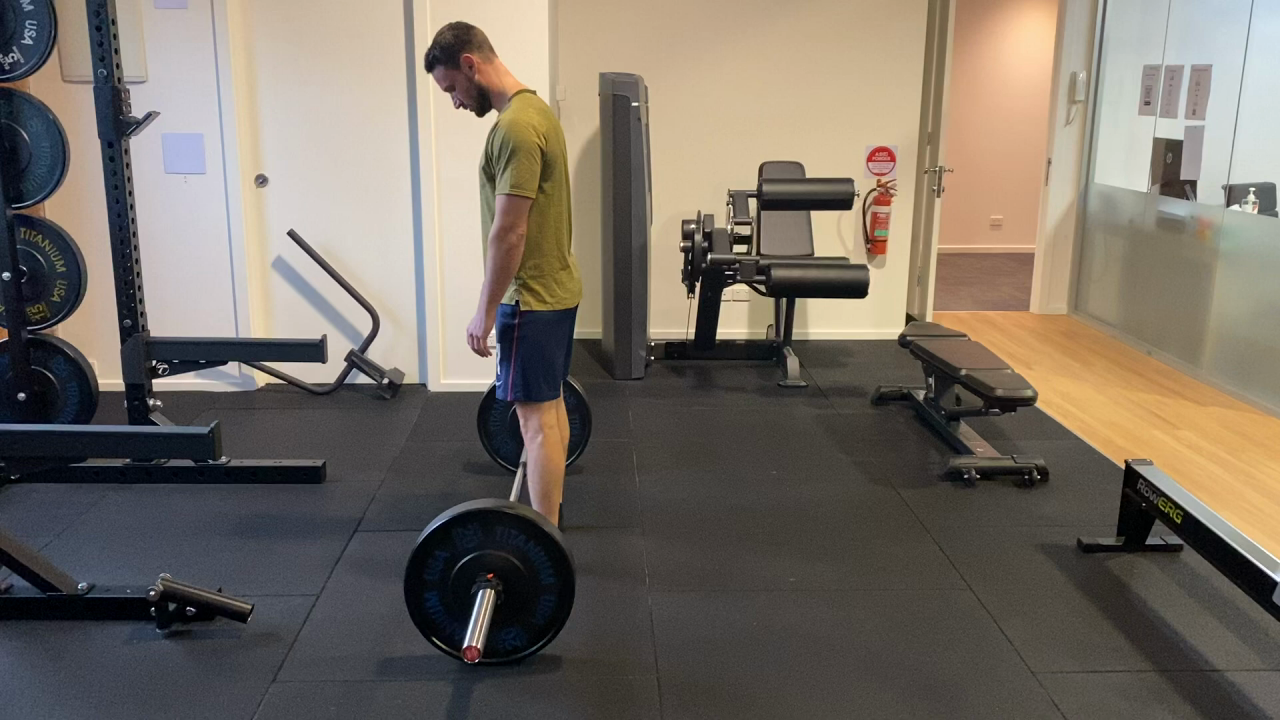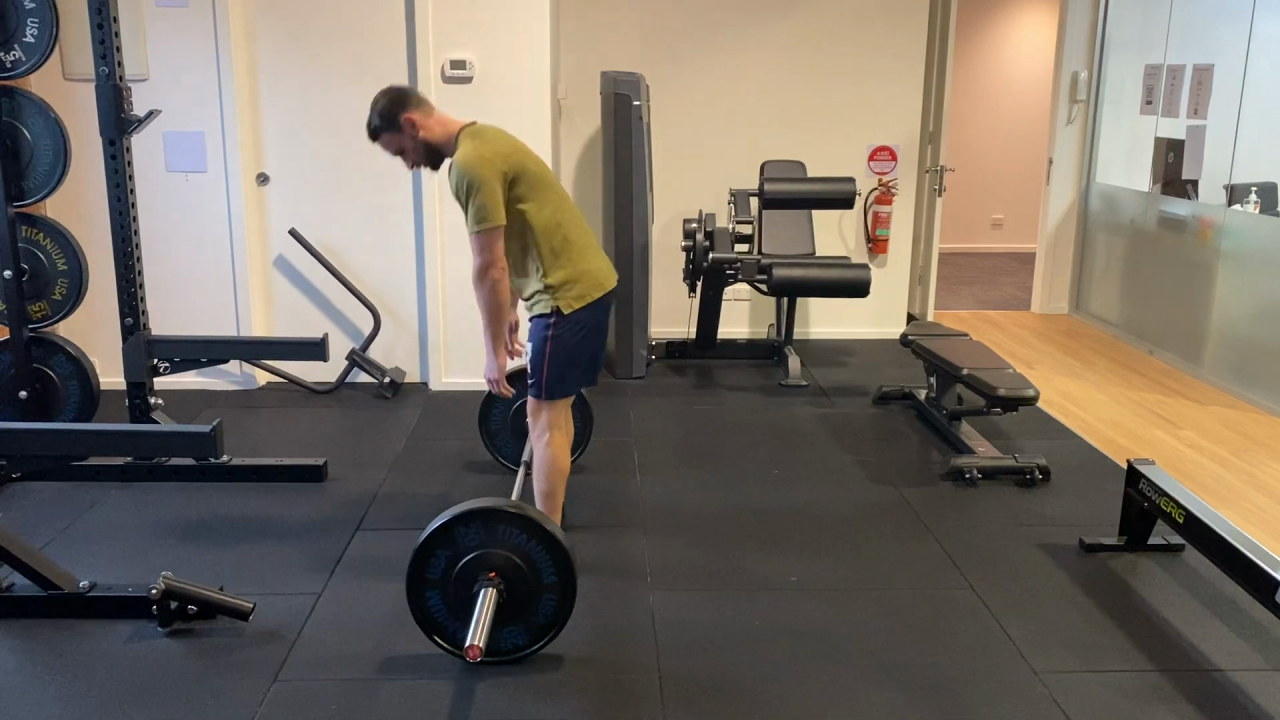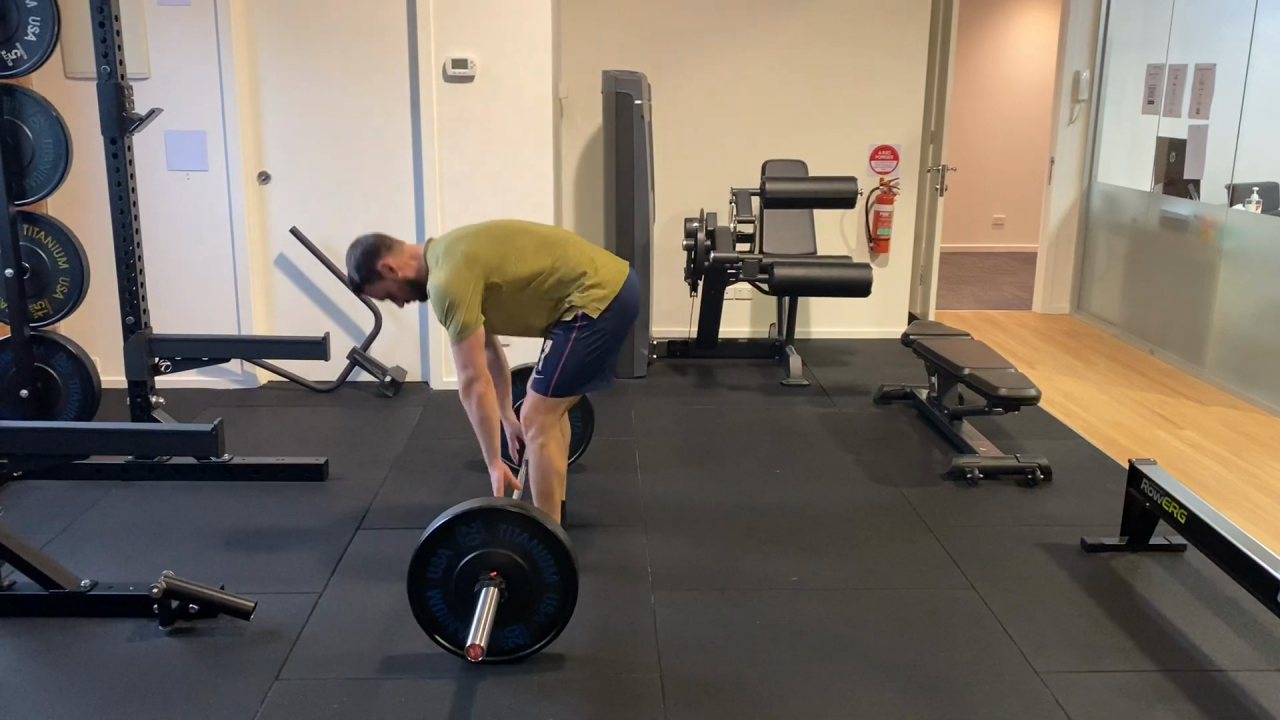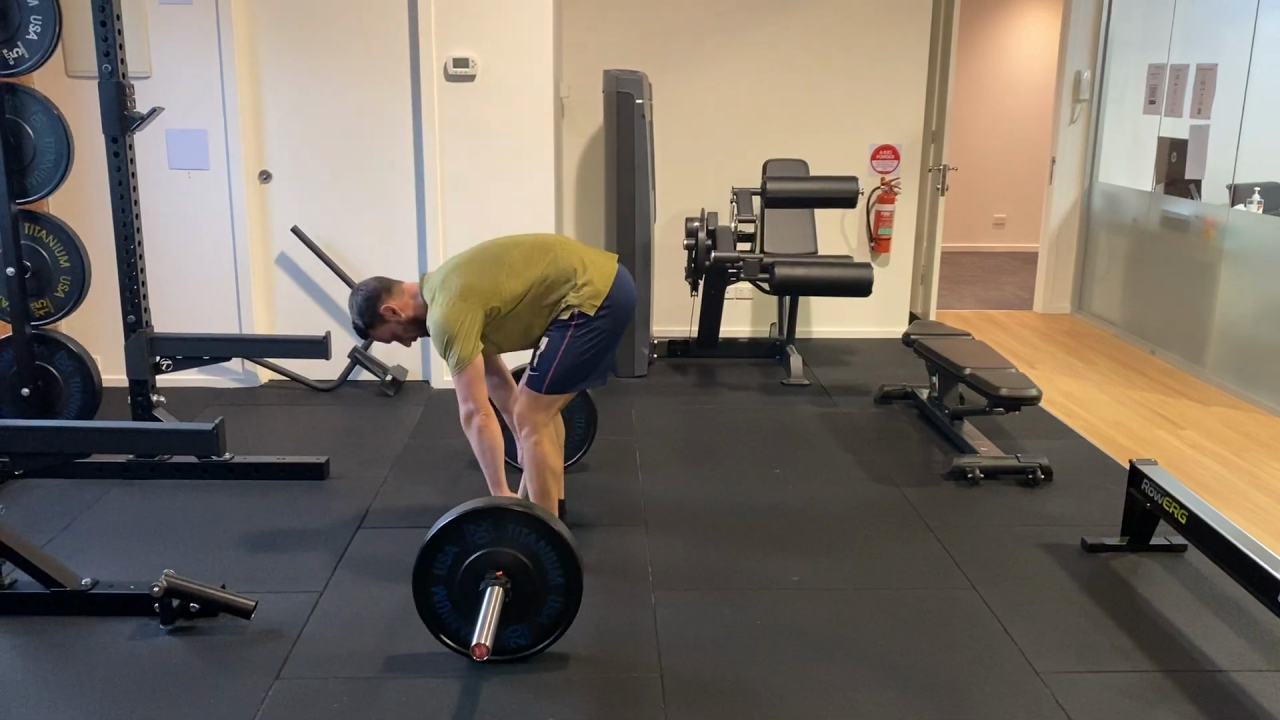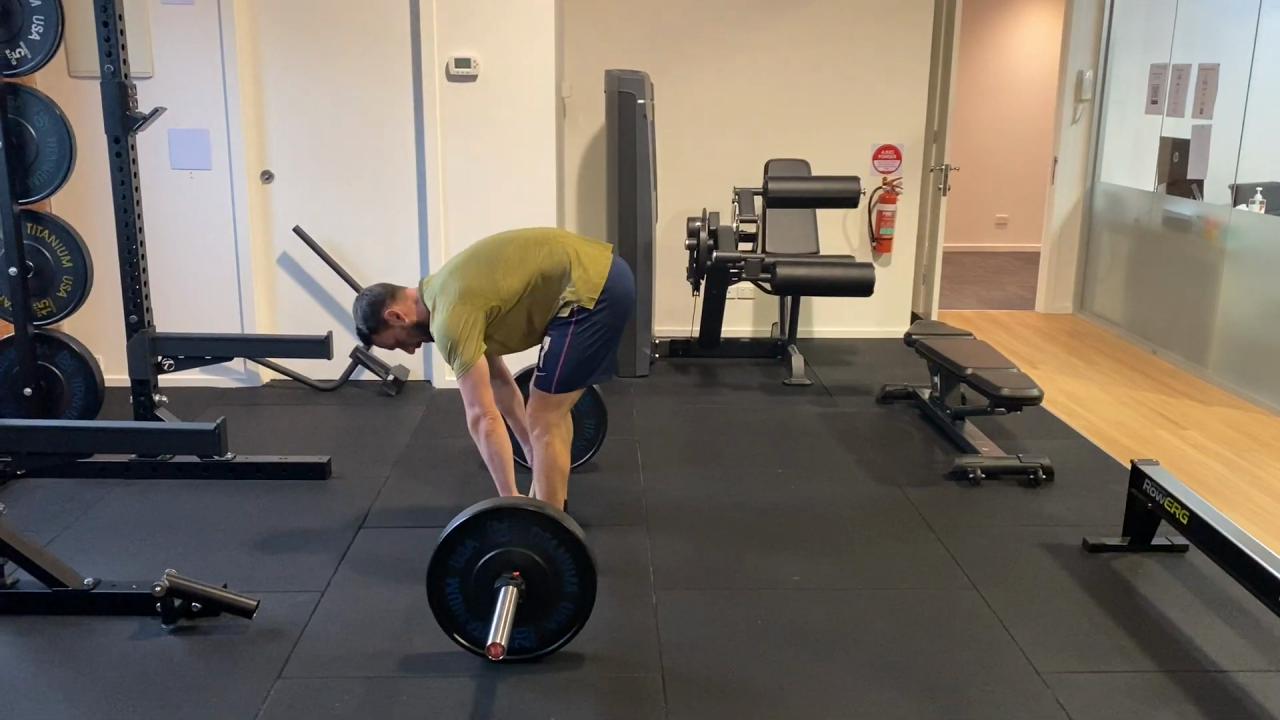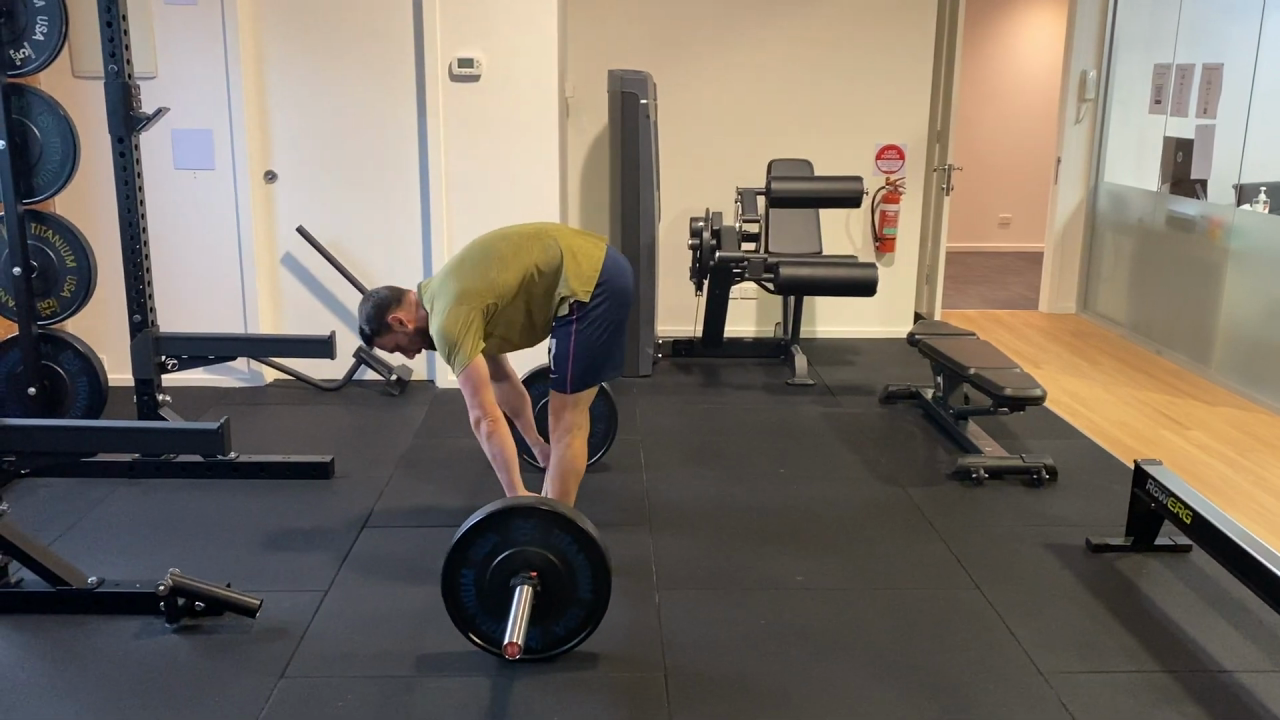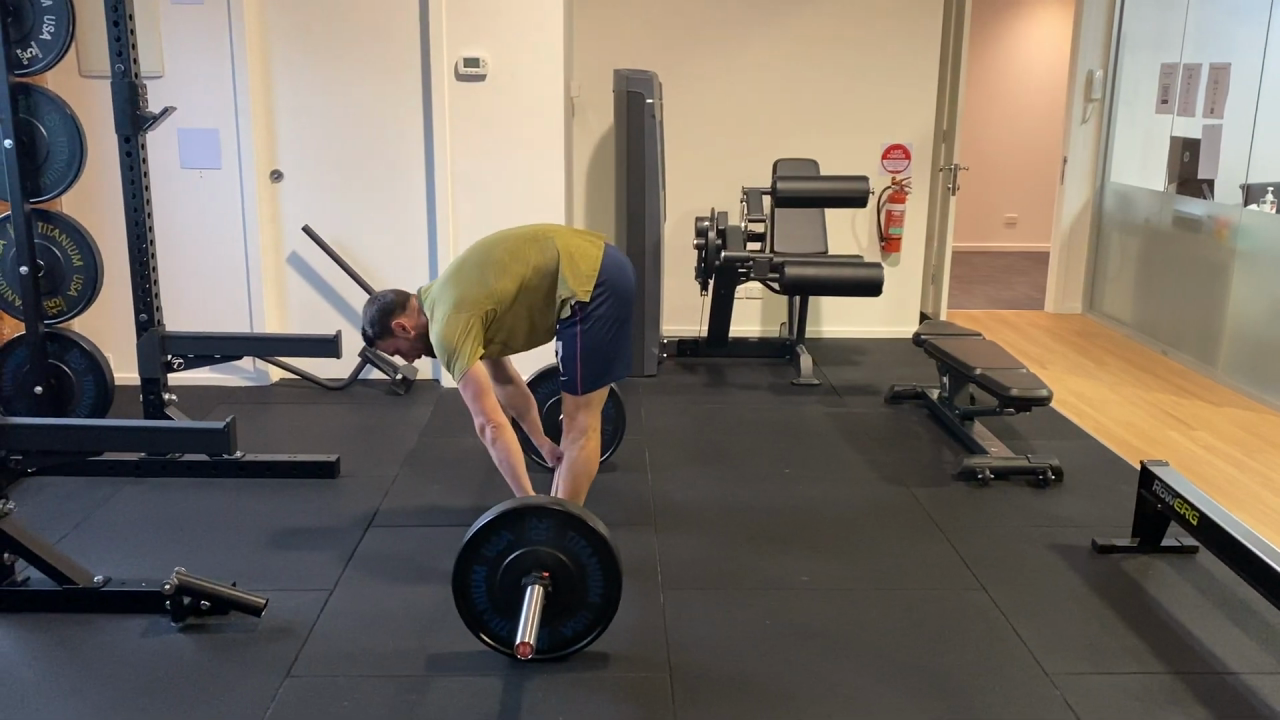
dt=0.3s
person 1, frame 1
left shoulder: (515, 126)
right shoulder: (531, 112)
left elbow: (509, 232)
left wrist: (485, 314)
left hip: (531, 297)
right hip: (552, 289)
left knee: (535, 415)
right knee: (549, 405)
right ankle: (549, 521)
person 1, frame 2
left shoulder: (471, 163)
right shoulder: (486, 144)
left elbow: (490, 268)
left wrist: (494, 352)
right wrist: (508, 320)
left hip: (569, 293)
right hip: (579, 283)
left knee: (545, 414)
right knee: (553, 408)
right ankle: (547, 520)
person 1, frame 3
left shoulder: (448, 283)
right shoulder: (446, 260)
left elbow: (473, 382)
right elbow: (487, 349)
left wrist: (494, 465)
right wrist: (508, 417)
left hip: (600, 296)
right hip: (612, 282)
left knee: (538, 420)
right knee: (547, 408)
right ankle: (554, 519)
person 1, frame 4
left shoulder: (447, 315)
right shoulder: (445, 292)
left elbow: (475, 413)
right elbow: (494, 376)
left wrist: (500, 493)
right wrist: (524, 439)
left hip: (594, 295)
right hip: (605, 281)
left knee: (532, 416)
right knee: (538, 406)
right ankle: (552, 511)
person 1, frame 5
left shoulder: (450, 320)
right shoulder: (445, 297)
left elbow: (482, 416)
right elbow: (497, 380)
left wrist: (510, 498)
right wrist: (529, 444)
left hip: (591, 287)
right hip: (603, 273)
left knee: (544, 417)
right knee: (552, 408)
person 1, frame 6
left shoulder: (448, 320)
right shoulder: (449, 300)
left elbow: (485, 417)
right elbow: (501, 380)
left wrist: (517, 495)
right wrist: (537, 444)
left hip: (588, 279)
right hip: (600, 266)
left knee: (565, 418)
right knee: (567, 407)
person 1, frame 7
left shoulder: (448, 327)
right shoulder: (449, 303)
left elbow: (490, 423)
right elbow: (506, 382)
right wrist: (543, 443)
left hip: (589, 278)
right hip: (600, 264)
left knee: (580, 419)
right knee: (577, 412)
